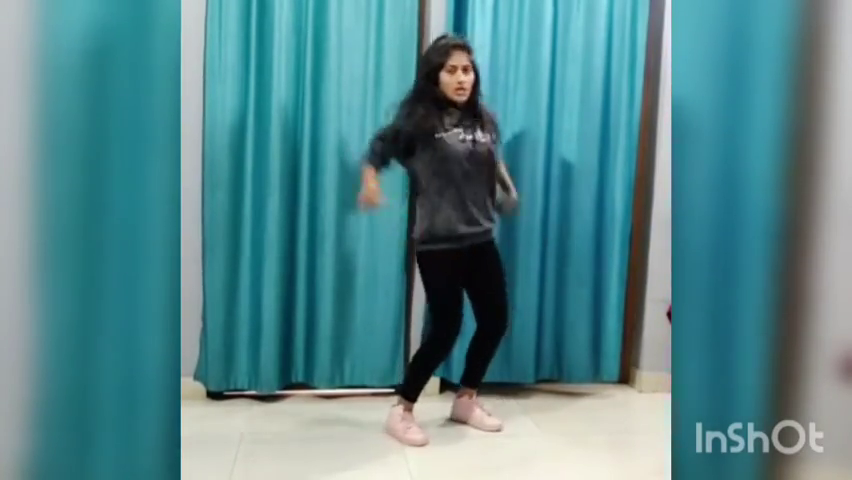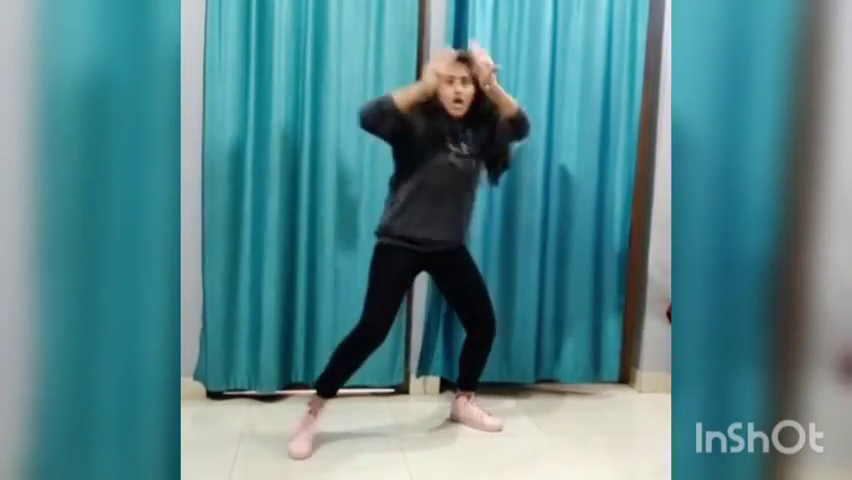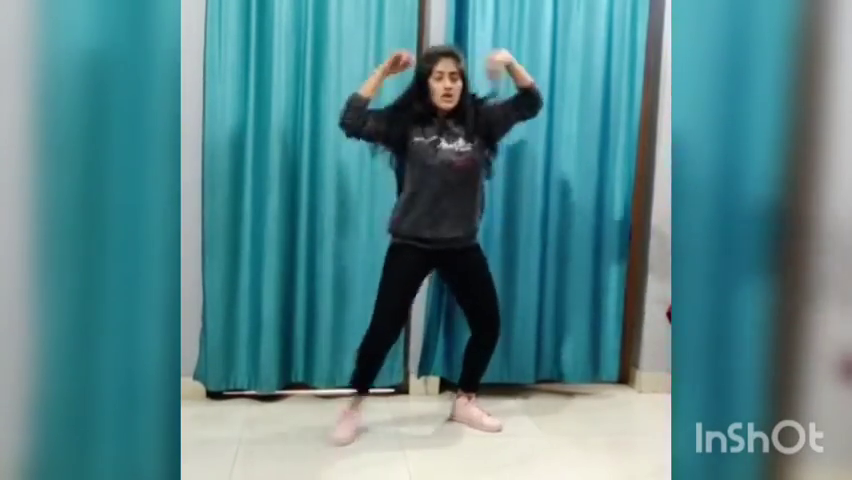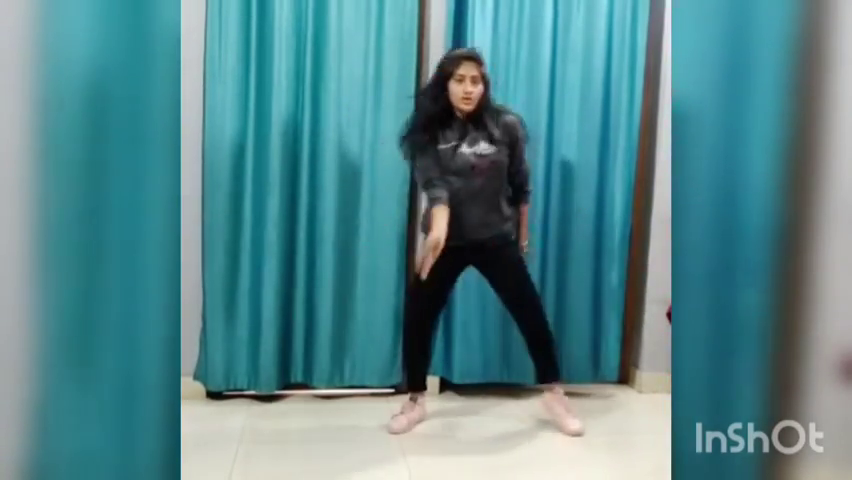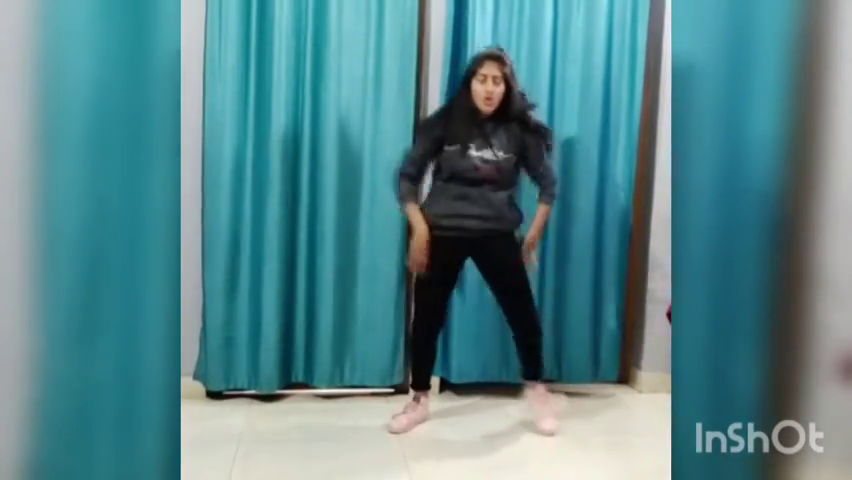
dt=0.4s
person 1, frame 1
left shoulder: (482, 118)
right shoulder: (418, 116)
right elbow: (380, 147)
left wrist: (505, 183)
right wrist: (370, 181)
left hip: (479, 239)
right hip: (438, 243)
left knee: (495, 320)
right knee: (445, 330)
left ankle: (466, 401)
right ankle: (403, 411)
person 1, frame 2
left shoulder: (481, 131)
right shoulder: (413, 125)
left elbow: (520, 128)
right elbow: (369, 118)
left wrist: (491, 86)
right wrist: (426, 85)
left hip: (450, 247)
right hip: (400, 245)
left knee: (483, 325)
right knee: (371, 330)
left ankle: (463, 401)
right ankle: (312, 413)
person 1, frame 3
left shoulder: (478, 119)
right shoulder: (401, 122)
left elbow: (531, 103)
right elbow: (351, 122)
left wrist: (511, 64)
right wrist: (383, 72)
left hip: (460, 245)
right hip: (410, 244)
left knee: (488, 324)
right knee: (385, 326)
left ankle: (465, 401)
right ankle: (355, 405)
person 1, frame 4
left shoulder: (505, 126)
right shoulder: (428, 131)
left elbow: (520, 186)
right elbow: (435, 188)
left wrist: (522, 234)
right wrist: (436, 231)
left hip: (498, 241)
right hip: (450, 240)
left knee: (533, 319)
right knee: (417, 321)
left ankle: (554, 396)
right ankle: (415, 402)
person 1, frame 5
left shoulder: (521, 127)
right shoulder: (444, 124)
left elbow: (545, 179)
right elbow: (408, 175)
left wrist: (536, 229)
right wrist: (419, 228)
left hip: (495, 234)
right hip: (443, 233)
left knee: (523, 313)
right knee: (426, 319)
left ankle: (537, 392)
right ankle: (419, 401)
